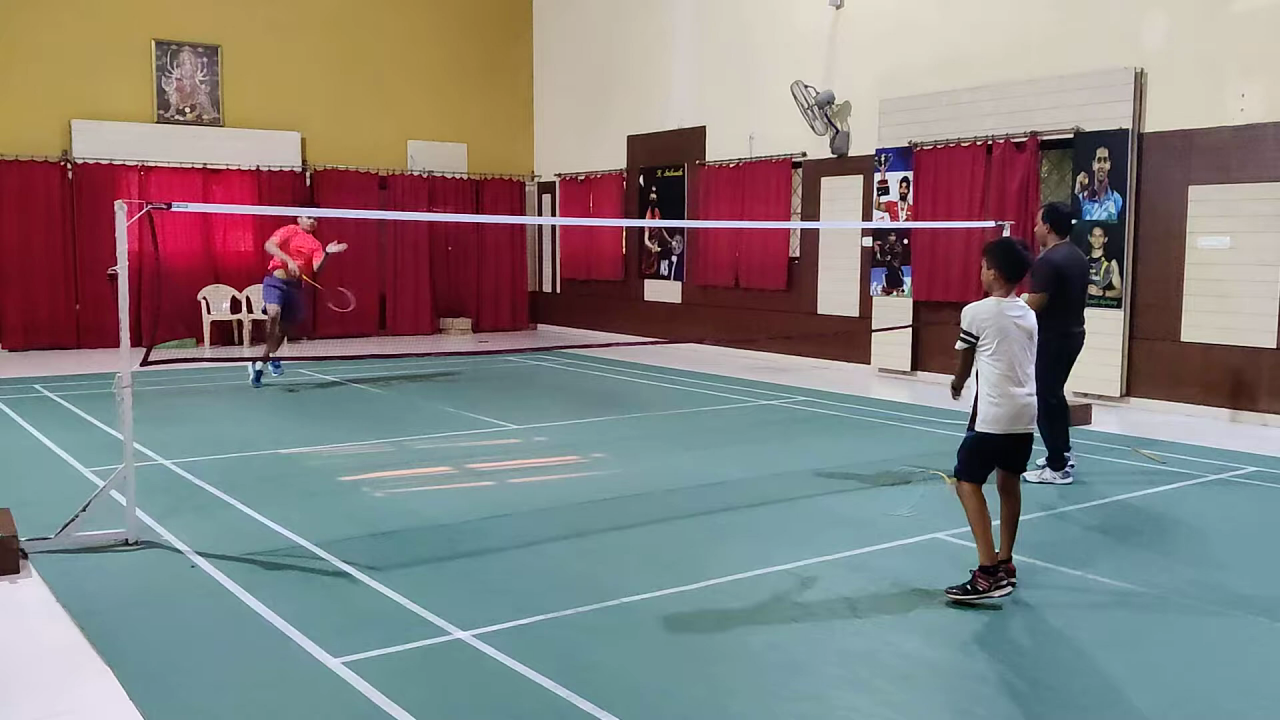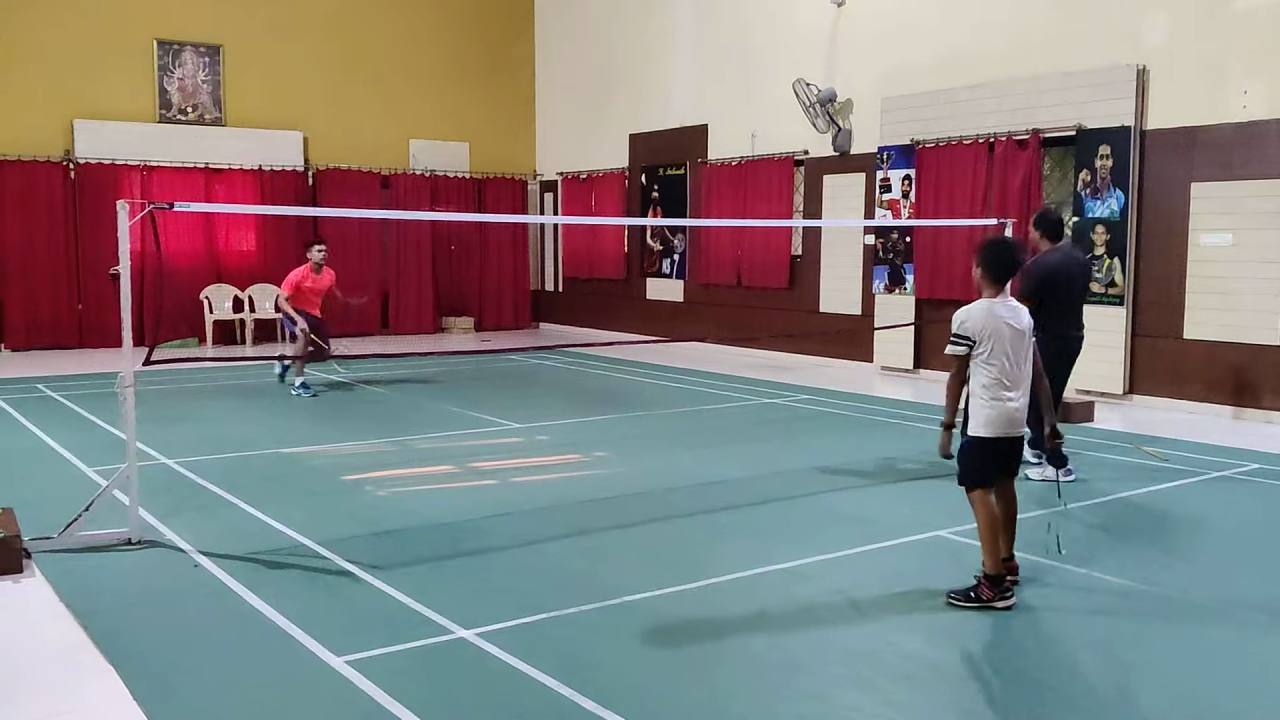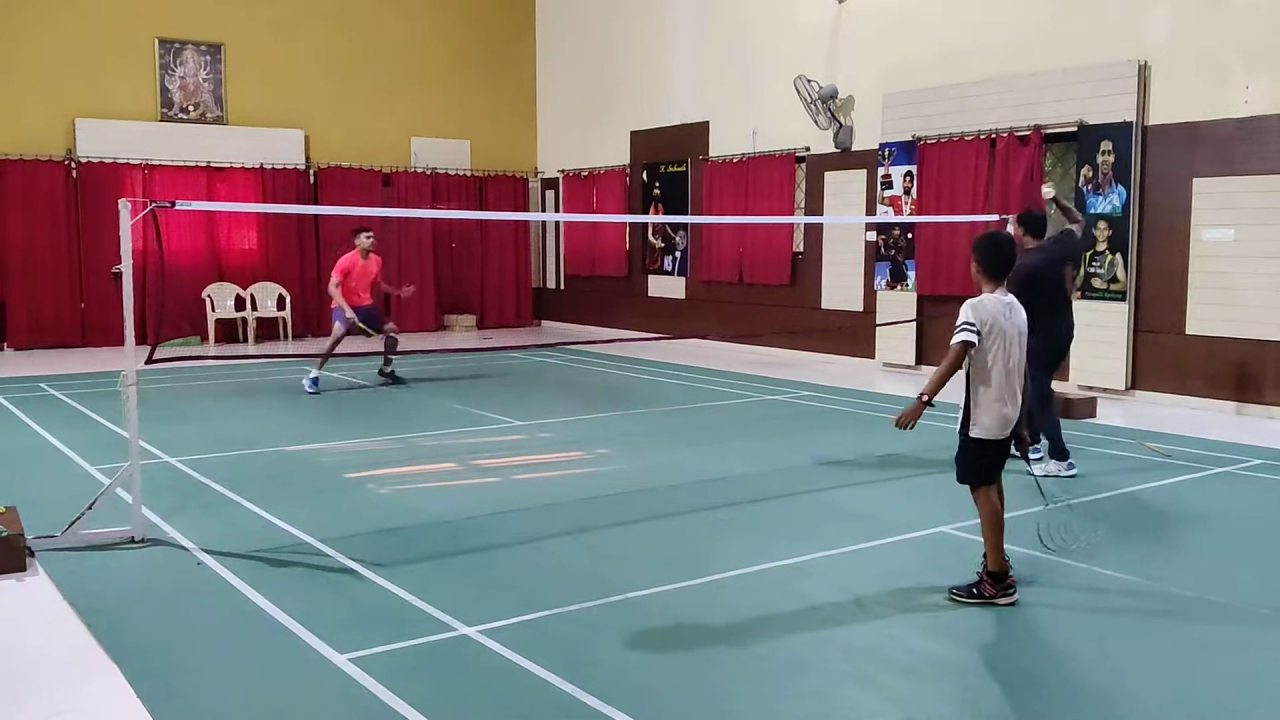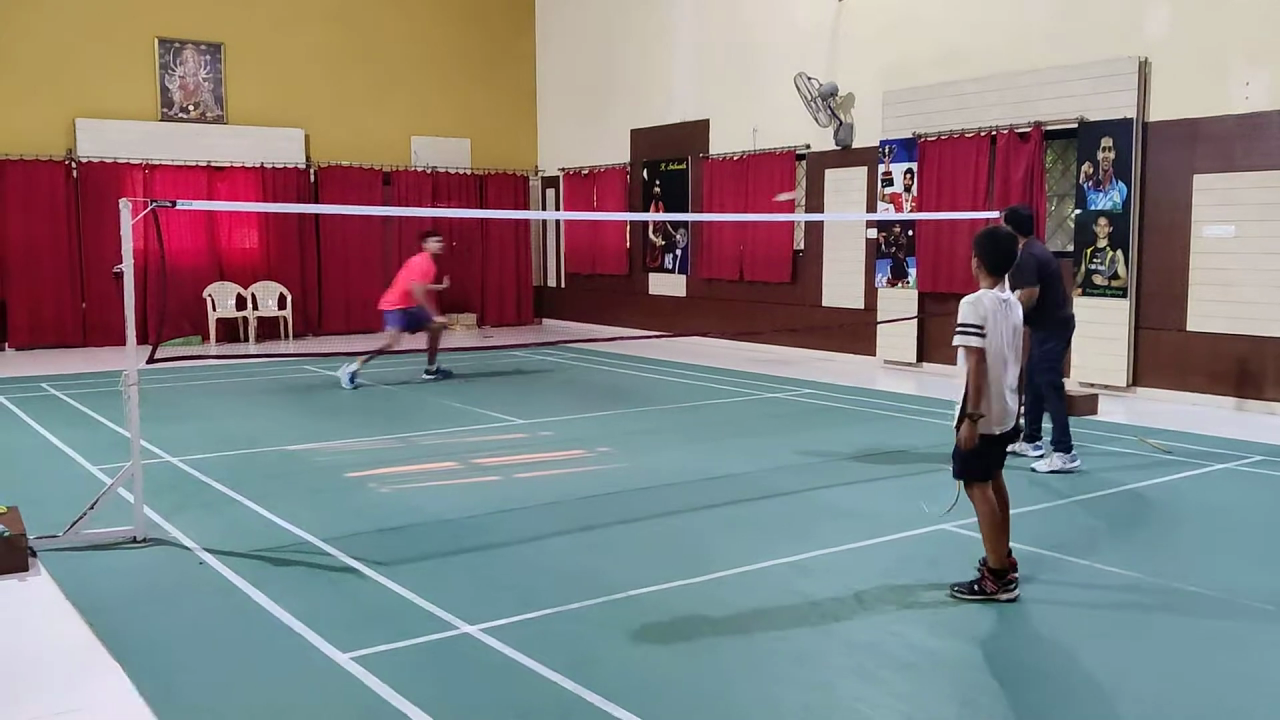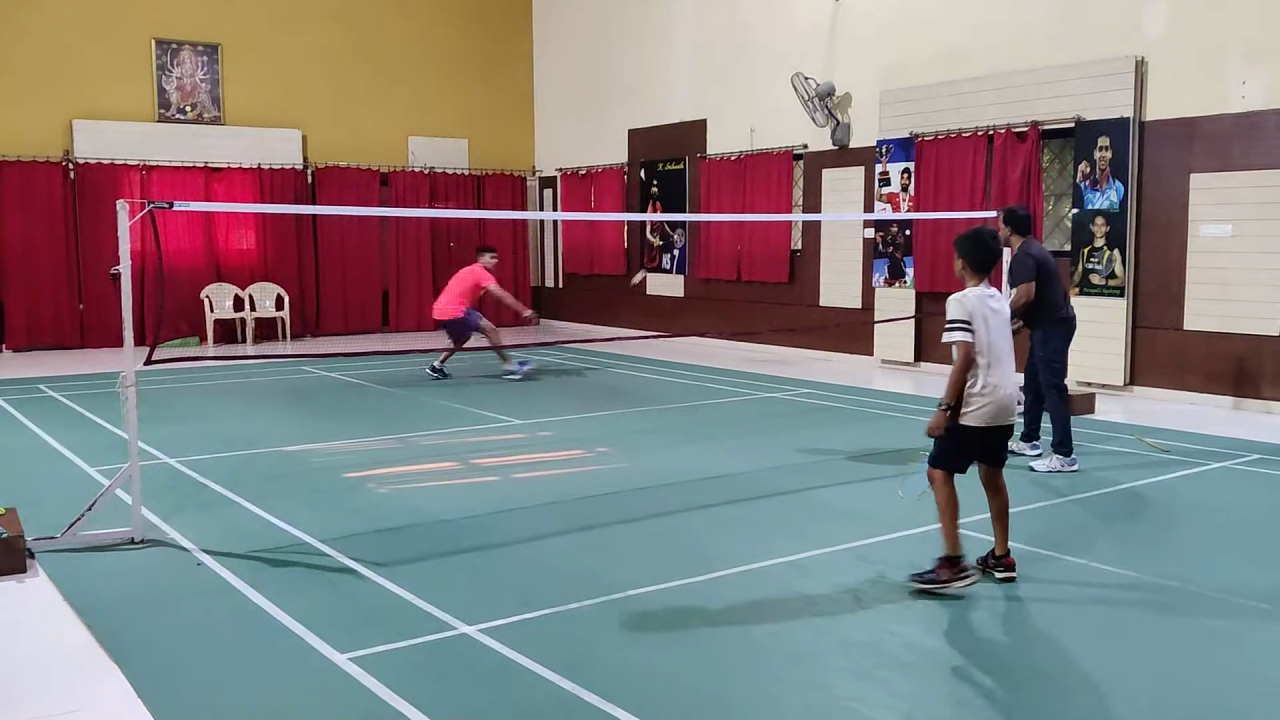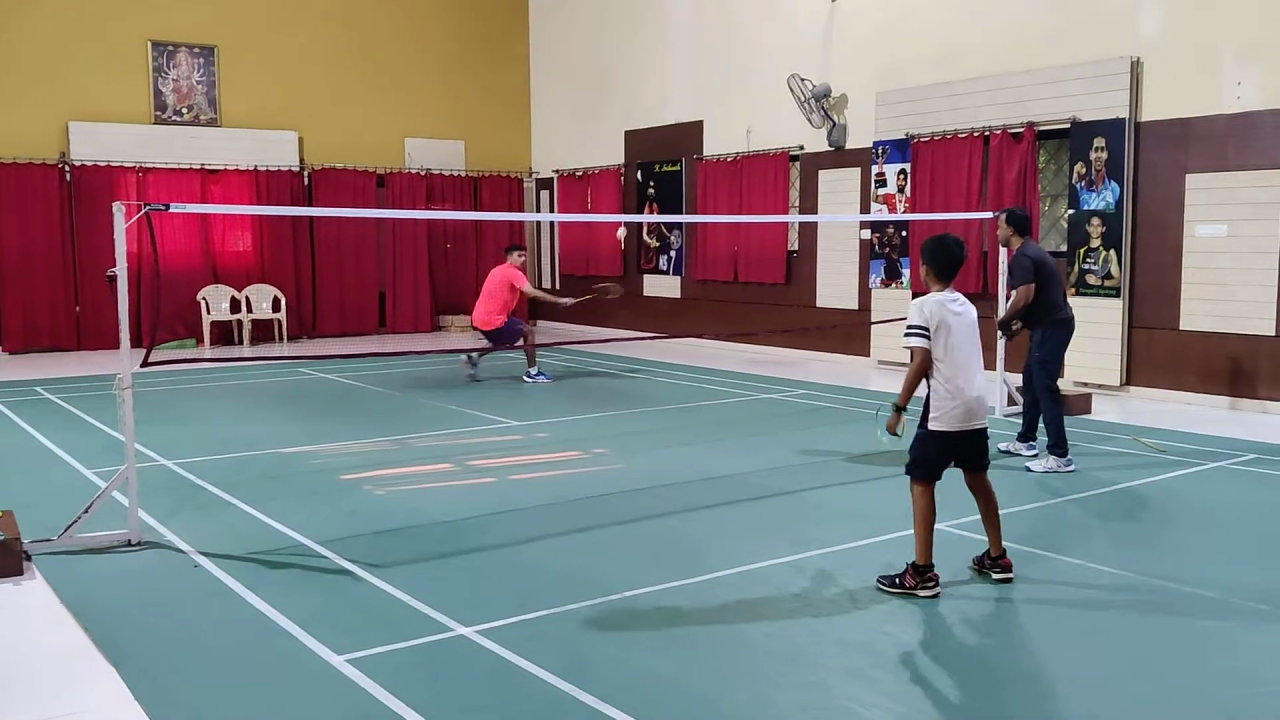
dt=0.3s
person 1, frame 1
left shoulder: (976, 312)
right shoulder: (1029, 315)
left elbow: (965, 362)
left wrist: (957, 382)
left hip: (992, 417)
right hip: (1024, 415)
left knee: (967, 485)
right knee: (1008, 483)
left ankle: (989, 573)
right ankle: (1004, 562)
person 1, frame 2
left shoulder: (967, 316)
right shoulder: (1023, 315)
left elbow: (958, 376)
right elbow: (1037, 371)
left wrist: (947, 426)
right wrist: (1049, 418)
left hip: (985, 421)
right hip: (1015, 418)
left knee: (979, 493)
right knee: (1004, 486)
left ankle: (995, 584)
right ankle: (1006, 561)
person 1, frame 3
left shoulder: (975, 309)
right shoulder: (1017, 308)
left elbow: (955, 357)
right elbow: (1018, 370)
left wrist: (921, 401)
right wrist: (1019, 424)
left hip: (983, 418)
right hip: (1007, 415)
left knee: (983, 490)
right knee: (992, 485)
left ankle: (997, 581)
right ankle: (997, 560)
person 1, frame 4
left shoulder: (973, 304)
right shoulder: (1014, 304)
left elbow: (976, 365)
right elbow: (1012, 361)
left wrist: (970, 418)
left hip: (983, 413)
right hip: (1006, 409)
left knee: (977, 486)
right knee: (993, 481)
left ankle: (998, 577)
right ankle: (1003, 558)
person 1, frame 5
left shoulder: (961, 301)
right shoulder: (1000, 300)
left elbow: (965, 358)
left wrist: (945, 408)
left hip: (977, 407)
right hip: (1005, 404)
left knee: (940, 474)
right knee: (992, 475)
left ankle: (953, 562)
right ankle: (1001, 557)
person 1, frame 6
left shoulder: (923, 306)
right shoulder: (966, 306)
left elbow: (921, 362)
left wrist: (898, 407)
left hip: (944, 412)
right hip: (977, 406)
left knee: (921, 485)
right knee: (978, 479)
left ankle: (922, 573)
right ankle: (997, 558)
person 2, frame 1
left shoulder: (1047, 261)
right shoulder: (1079, 257)
left elbow: (1035, 304)
left hip: (1052, 339)
right hip: (1072, 334)
left knee: (1044, 401)
right knee: (1055, 396)
left ankle: (1057, 468)
right ankle: (1063, 452)
person 2, frame 2
left shoulder: (1038, 267)
right shoulder: (1079, 259)
left hip: (1049, 341)
right hip: (1072, 337)
left knee: (1037, 401)
right knee: (1048, 398)
left ankle: (1059, 466)
right ankle: (1037, 448)
person 2, frame 3
left shoulder: (1022, 267)
right shoulder: (1061, 245)
right elbow: (1077, 223)
right wrist: (1056, 200)
left hip: (1042, 335)
right hip: (1062, 331)
left knee: (1038, 395)
right knee: (1034, 387)
left ankle: (1061, 459)
right ankle: (1031, 443)
person 2, frame 4
left shoulder: (1025, 259)
right shoulder: (1036, 249)
left elbow: (1028, 301)
left hip: (1049, 327)
right hip: (1056, 322)
left knee: (1050, 386)
right knee: (1033, 381)
left ankle: (1064, 453)
right ankle: (1031, 440)
person 2, frame 5
left shoulder: (1022, 256)
right shoulder: (1033, 249)
left elbow: (1025, 296)
right wrist: (1022, 321)
left hip: (1052, 327)
right hip: (1050, 324)
left knee: (1052, 387)
right knee: (1033, 381)
left ankle: (1064, 455)
right ankle: (1029, 440)
person 2, frame 6
left shoulder: (1021, 257)
right shoulder: (1032, 251)
left elbow: (1024, 298)
left wrist: (1004, 321)
right wrist: (1020, 323)
left hip: (1051, 328)
right hip: (1050, 325)
left knee: (1045, 388)
right knee: (1031, 382)
left ankle: (1059, 456)
right ankle: (1026, 440)
